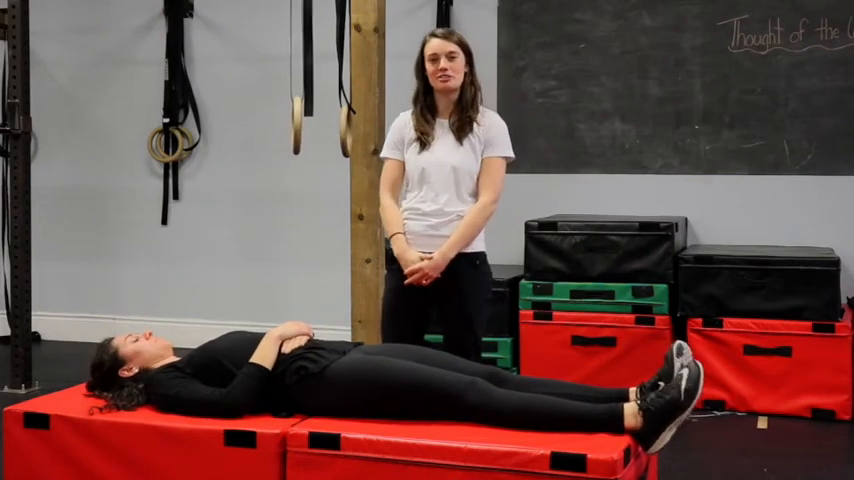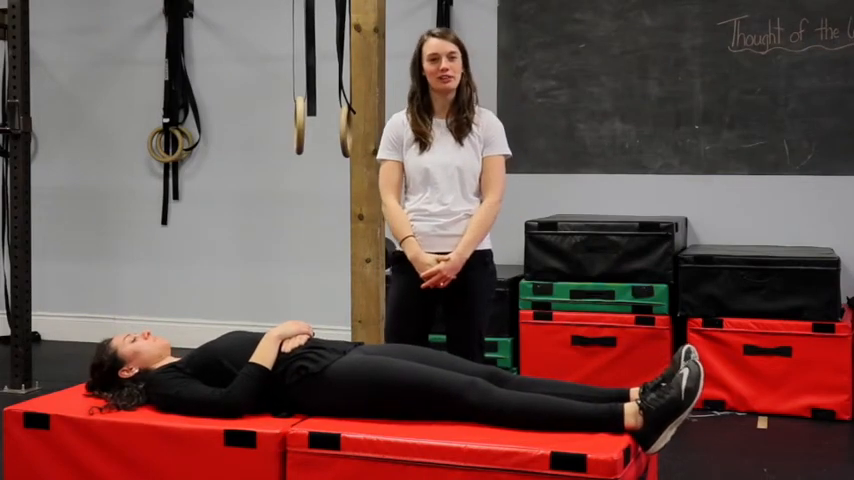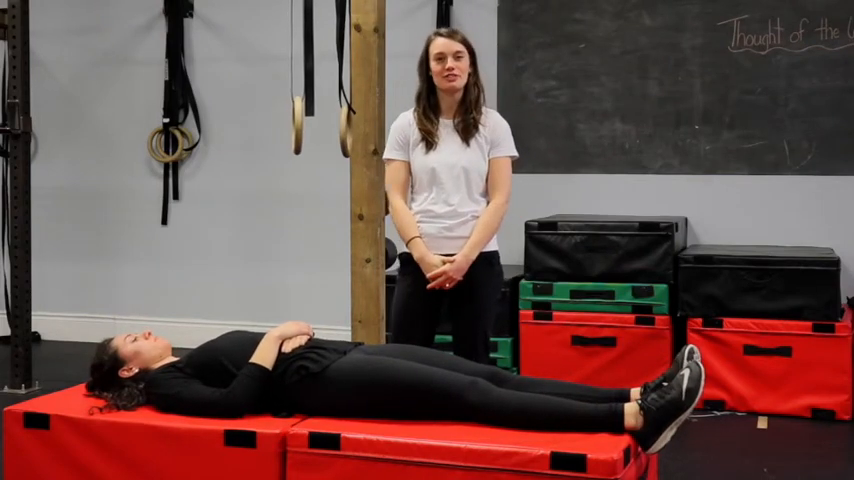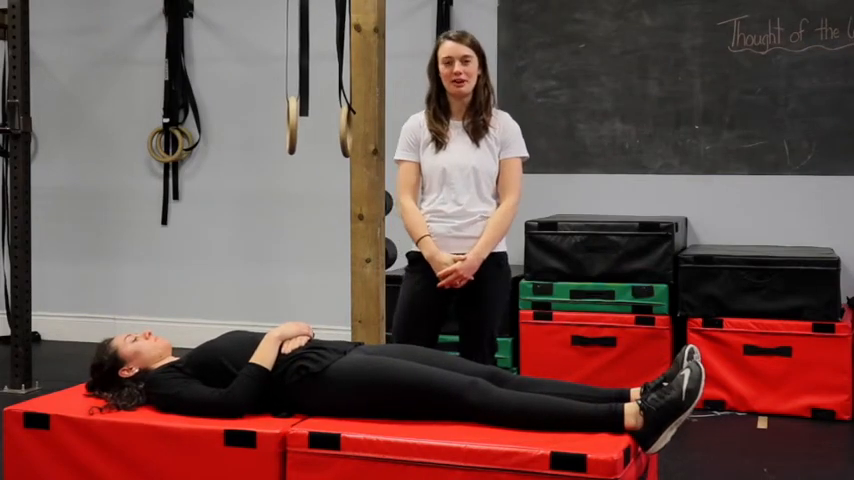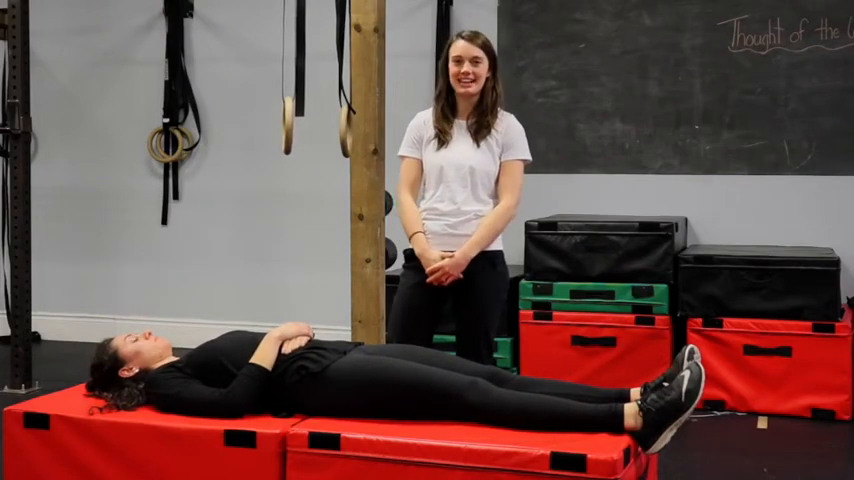
dt=0.4s
person 1, frame 1
left shoulder: (192, 359)
right shoulder: (166, 387)
right elbow: (236, 402)
left wrist: (288, 335)
right wrist: (274, 339)
left hip: (339, 354)
right hip: (318, 382)
left knee: (492, 375)
right knee: (474, 396)
left ankle: (637, 395)
right ankle: (633, 419)
person 1, frame 2
left shoulder: (193, 360)
right shoulder: (166, 386)
right elbow: (236, 401)
left wrist: (288, 335)
right wrist: (274, 339)
left hip: (341, 355)
right hip: (318, 382)
left knee: (491, 376)
right knee: (474, 397)
left ankle: (636, 396)
right ankle: (634, 420)
person 1, frame 3
left shoulder: (192, 359)
right shoulder: (166, 387)
right elbow: (236, 402)
left wrist: (289, 334)
right wrist: (275, 339)
left hip: (338, 354)
right hip: (320, 382)
left knee: (490, 374)
right knee: (474, 396)
left ankle: (637, 395)
right ankle: (633, 419)
person 1, frame 4
left shoulder: (194, 359)
right shoulder: (167, 386)
right elbow: (237, 402)
left wrist: (288, 336)
right wrist: (275, 340)
left hip: (342, 355)
right hip: (319, 382)
left knee: (490, 375)
right knee: (474, 397)
left ankle: (636, 396)
right ankle: (633, 420)
person 1, frame 5
left shoulder: (194, 358)
right shoulder: (167, 385)
right elbow: (236, 401)
left wrist: (288, 337)
right wrist: (274, 339)
left hip: (345, 354)
right hip: (318, 382)
left knee: (490, 375)
right knee: (474, 397)
left ankle: (636, 396)
right ankle: (633, 420)
person 2, frame 1
left shoulder: (489, 125)
right shoulder: (404, 125)
left elbow: (487, 200)
right elbow: (388, 196)
left wrist: (442, 257)
right wrist: (402, 251)
left hip: (465, 260)
right hip: (407, 261)
left knee: (463, 362)
person 2, frame 2
left shoulder: (485, 124)
right shoulder: (400, 125)
left elbow: (492, 199)
right elbow: (389, 198)
left wrist: (457, 258)
right wrist: (416, 254)
left hip: (471, 260)
right hip: (412, 260)
left knee: (466, 361)
person 2, frame 3
left shoulder: (492, 125)
right shoulder: (407, 125)
left elbow: (499, 200)
right elbow: (396, 198)
left wrist: (464, 258)
right wrist: (423, 255)
left hip: (478, 261)
right hip: (419, 260)
left knee: (472, 362)
person 2, frame 4
left shoulder: (503, 126)
right shoulder: (417, 126)
left elbow: (509, 200)
right elbow: (406, 199)
left wrist: (474, 257)
right wrist: (433, 253)
left hip: (486, 261)
right hip: (427, 259)
left knee: (477, 362)
person 2, frame 5
left shoulder: (506, 128)
right shoulder: (424, 123)
left elbow: (508, 203)
right elbow: (406, 195)
left wrist: (463, 256)
right wrist: (423, 250)
left hip: (482, 259)
right hip: (424, 257)
left knee: (475, 361)
